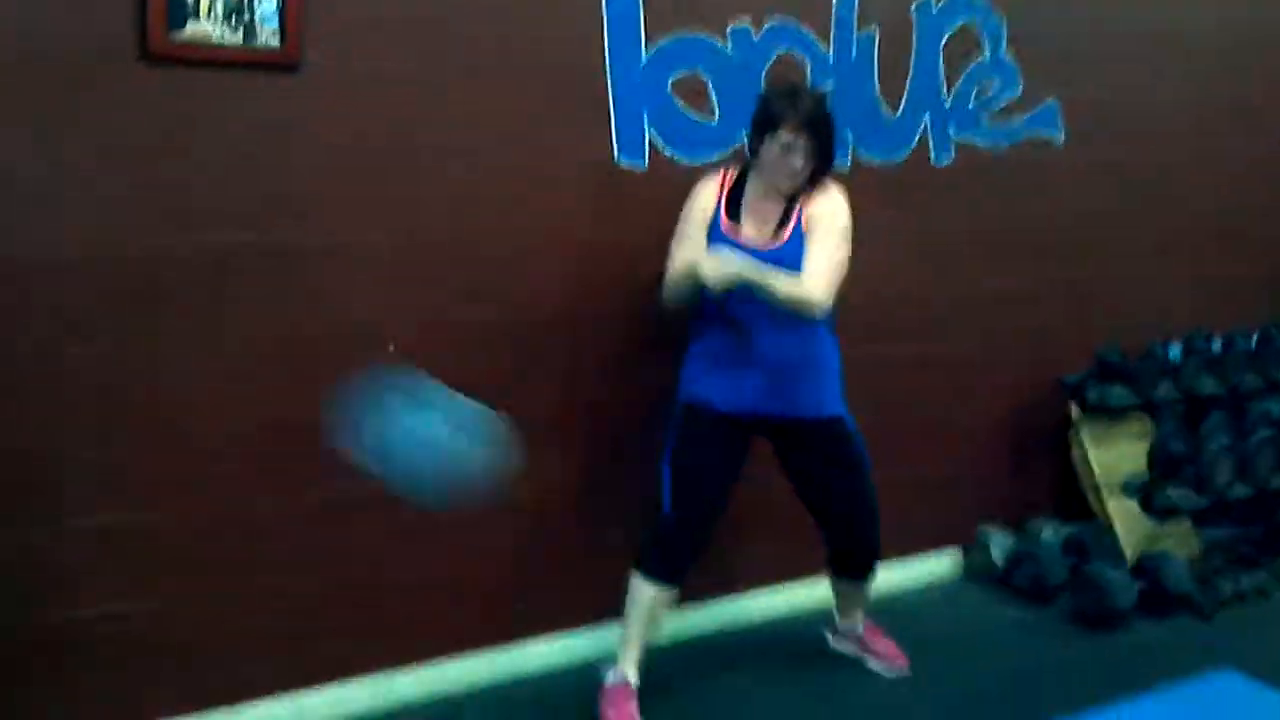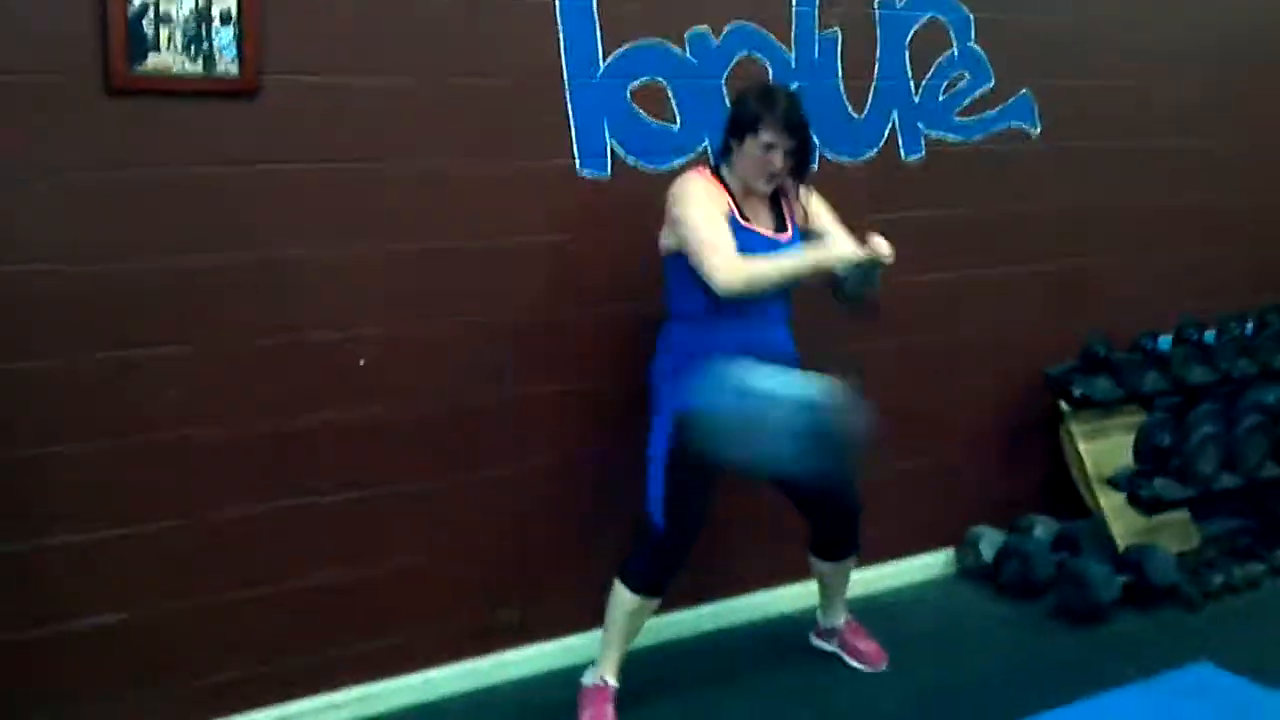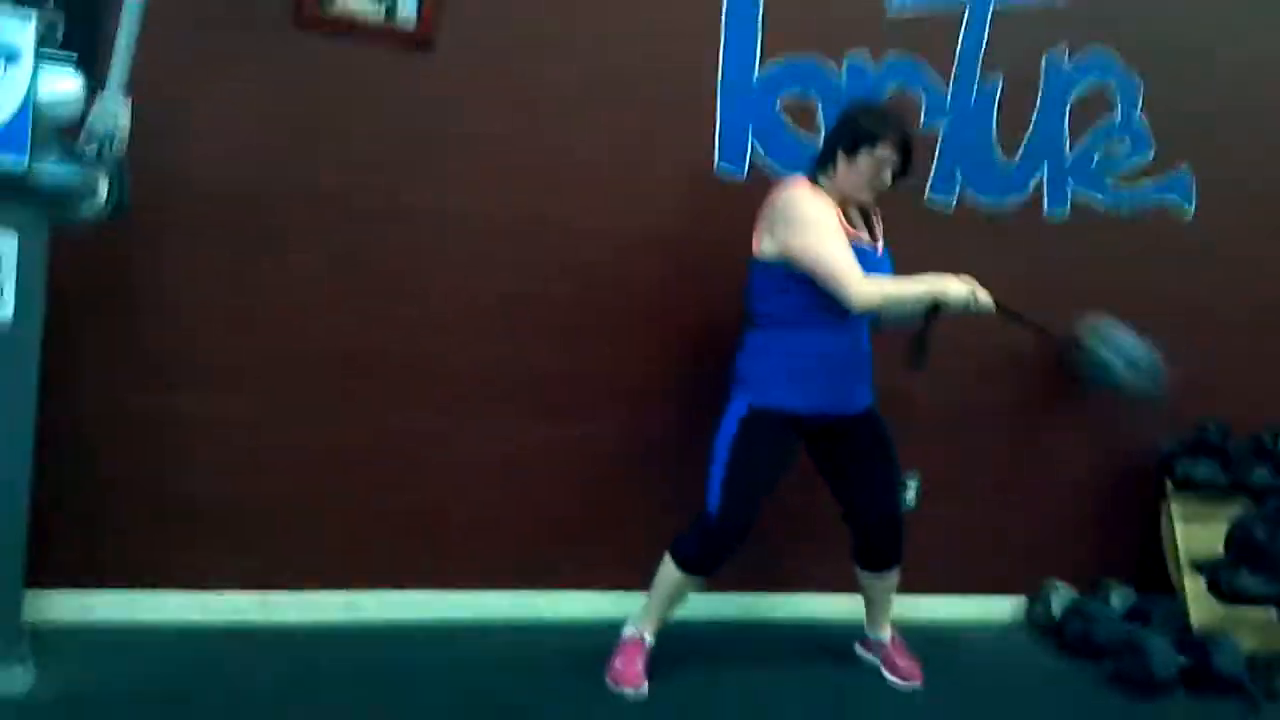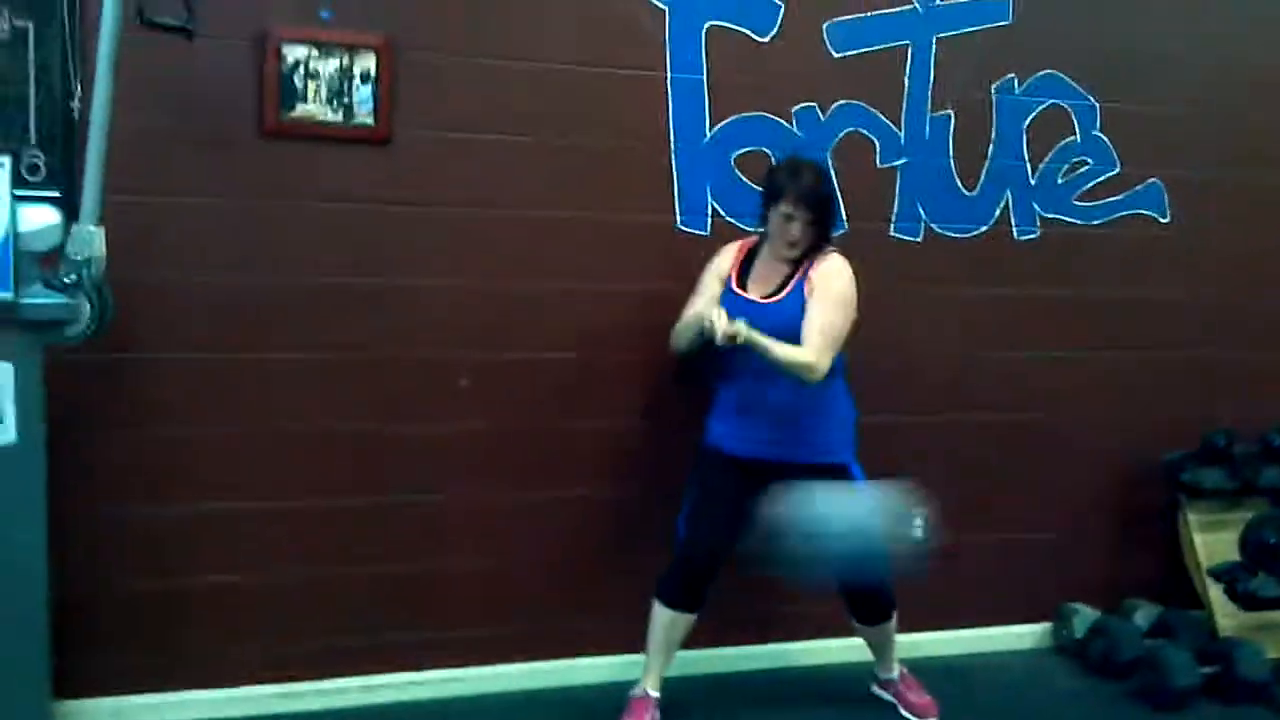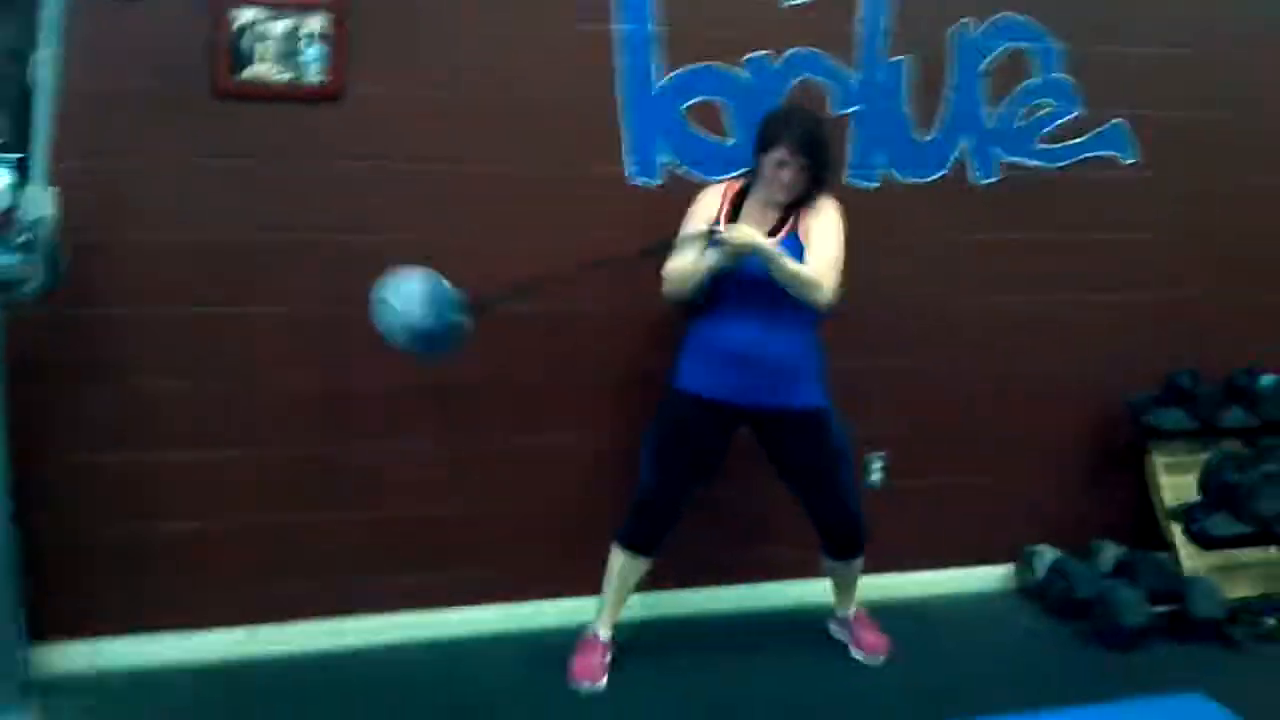
dt=0.4s
person 1, frame 1
left shoulder: (828, 204)
right shoulder: (713, 193)
left elbow: (815, 299)
right elbow: (673, 291)
left wrist: (746, 272)
right wrist: (701, 273)
left hip: (807, 397)
right hip: (716, 392)
left knee: (858, 529)
right knee: (679, 531)
left ankle: (851, 626)
person 1, frame 2
left shoulder: (795, 198)
right shoulder: (695, 191)
left elbow: (838, 261)
right elbow: (729, 280)
left wrist: (871, 253)
right wrist: (821, 255)
right hip: (694, 396)
left knee: (838, 507)
right knee: (666, 538)
left ankle: (833, 623)
person 1, frame 3
left shoulder: (866, 217)
right shoulder: (798, 200)
left elbow: (878, 304)
right elbow: (854, 293)
left wrist: (945, 297)
right wrist: (934, 286)
left hip: (847, 402)
right hip: (771, 398)
left knee: (883, 520)
right knee: (723, 523)
left ankle: (879, 636)
right ankle: (639, 634)
person 1, frame 4
left shoulder: (831, 270)
right shoulder: (730, 258)
left elbow: (813, 364)
right elbow: (681, 342)
left wrist: (747, 336)
right wrist: (702, 320)
left hip: (820, 449)
right hip: (735, 442)
left knee: (863, 574)
right knee: (691, 560)
left ankle: (890, 675)
person 1, frame 5
left shoulder: (820, 212)
right shoulder: (716, 201)
left elbow: (821, 291)
right elbow: (675, 286)
left wrist: (759, 249)
right wrist: (712, 249)
left hip: (793, 394)
right hip: (707, 388)
left knee: (841, 509)
right knee: (654, 506)
left ankle: (848, 613)
right ankle: (600, 631)
